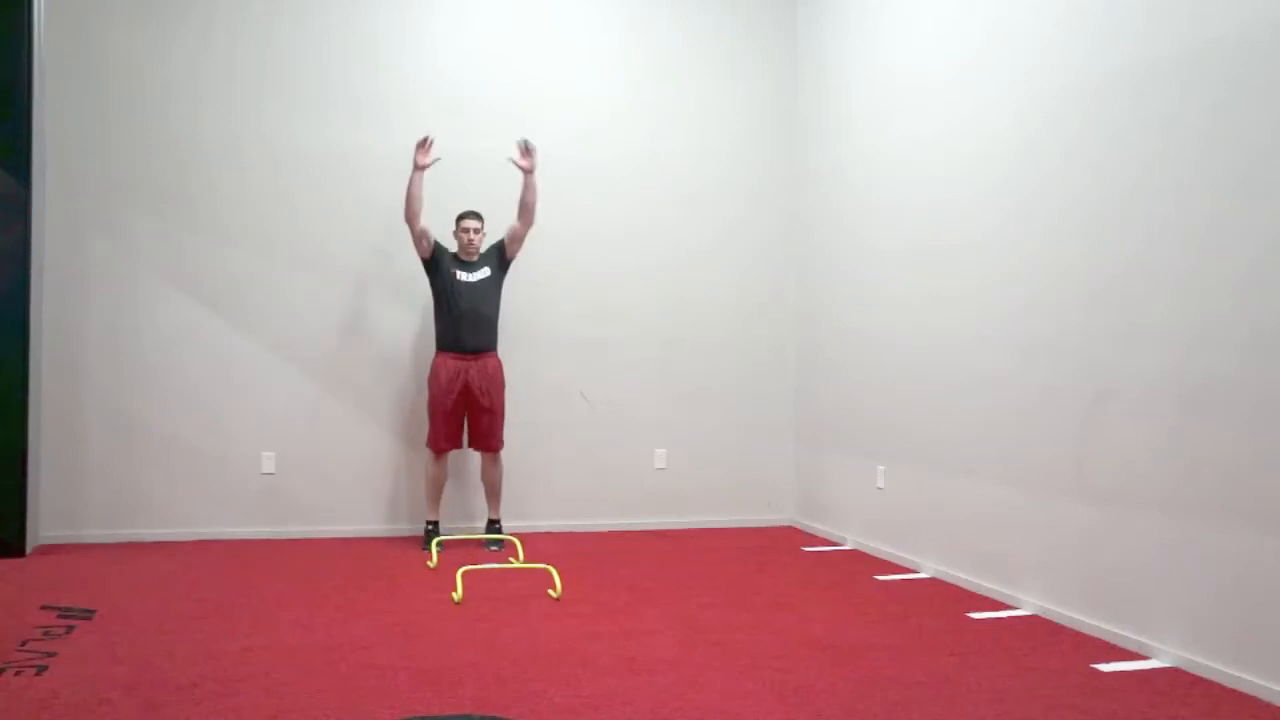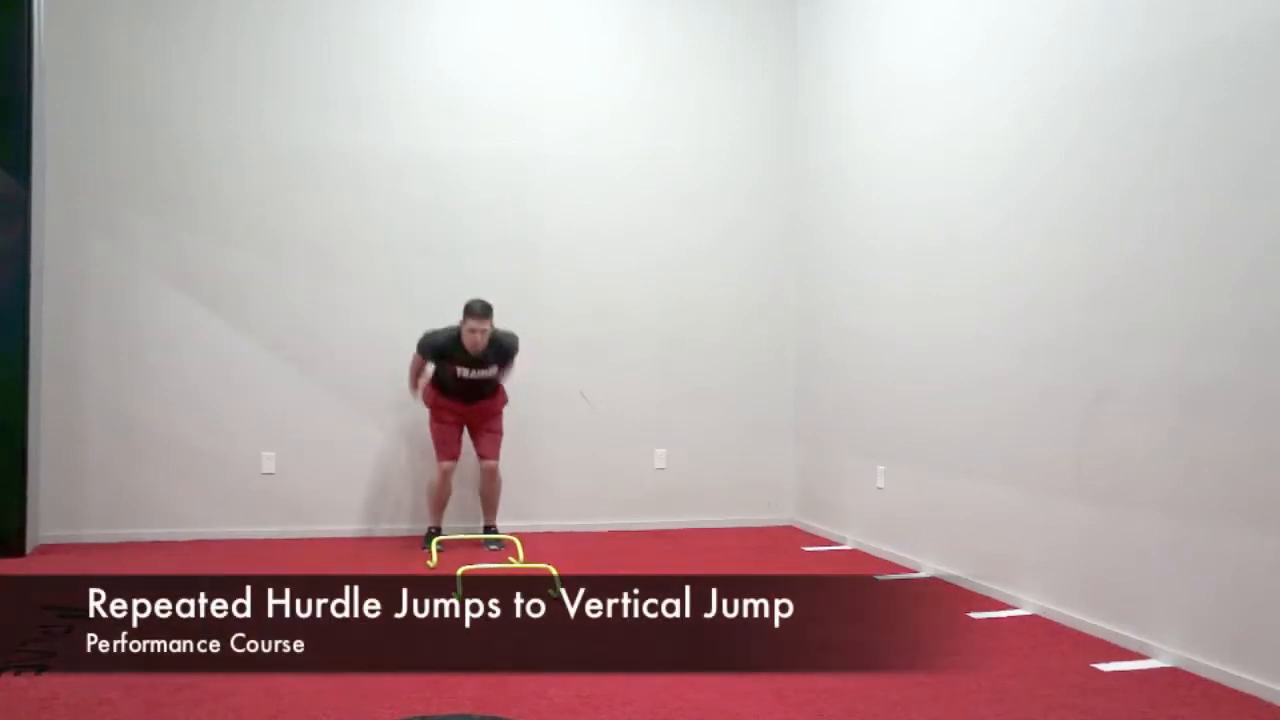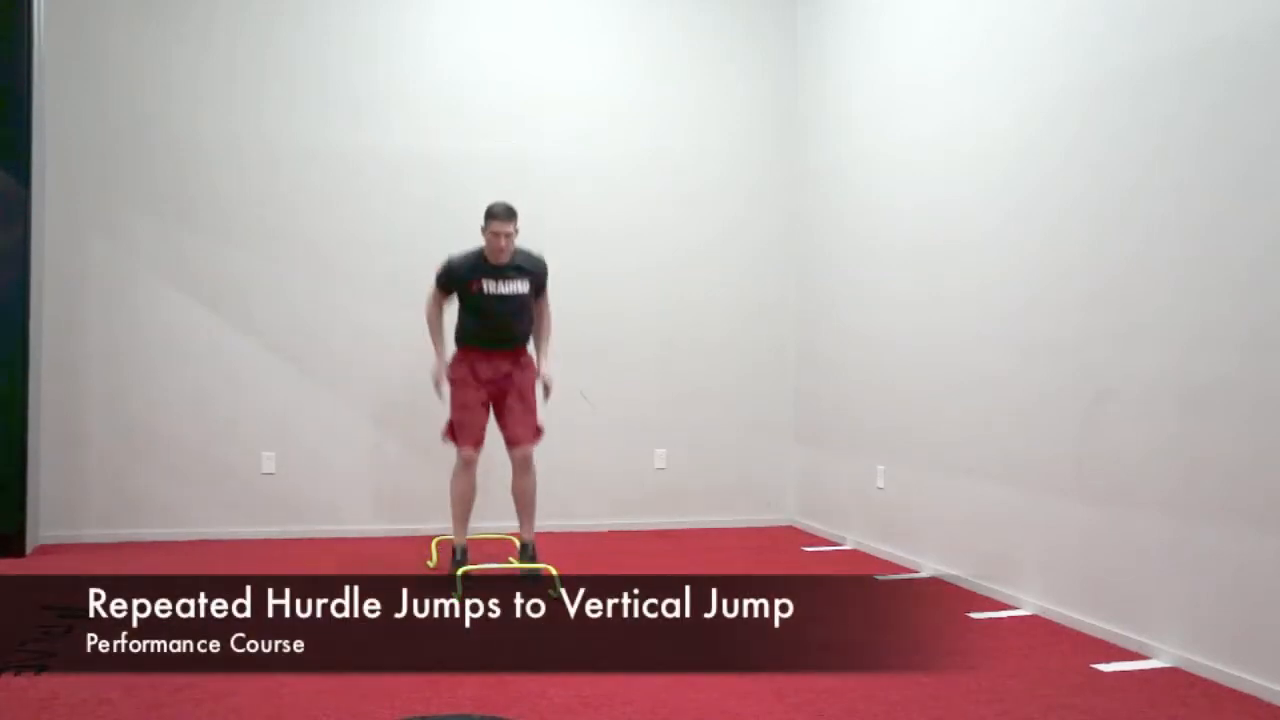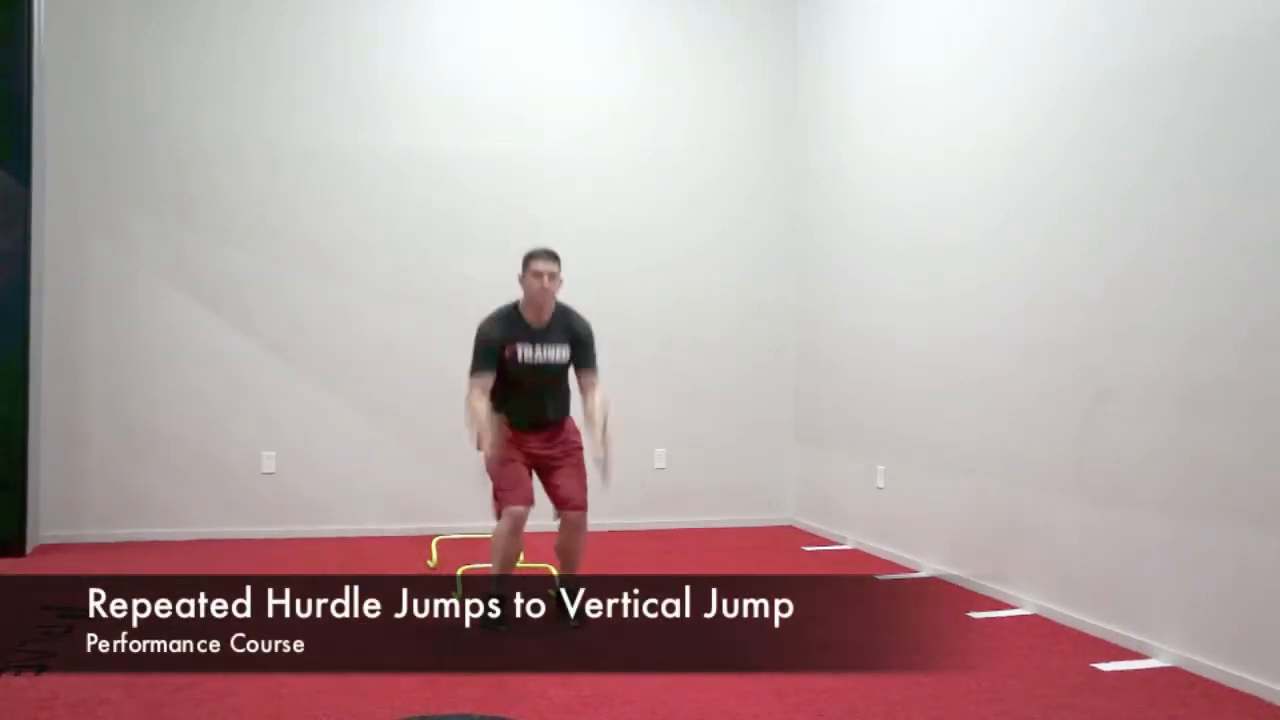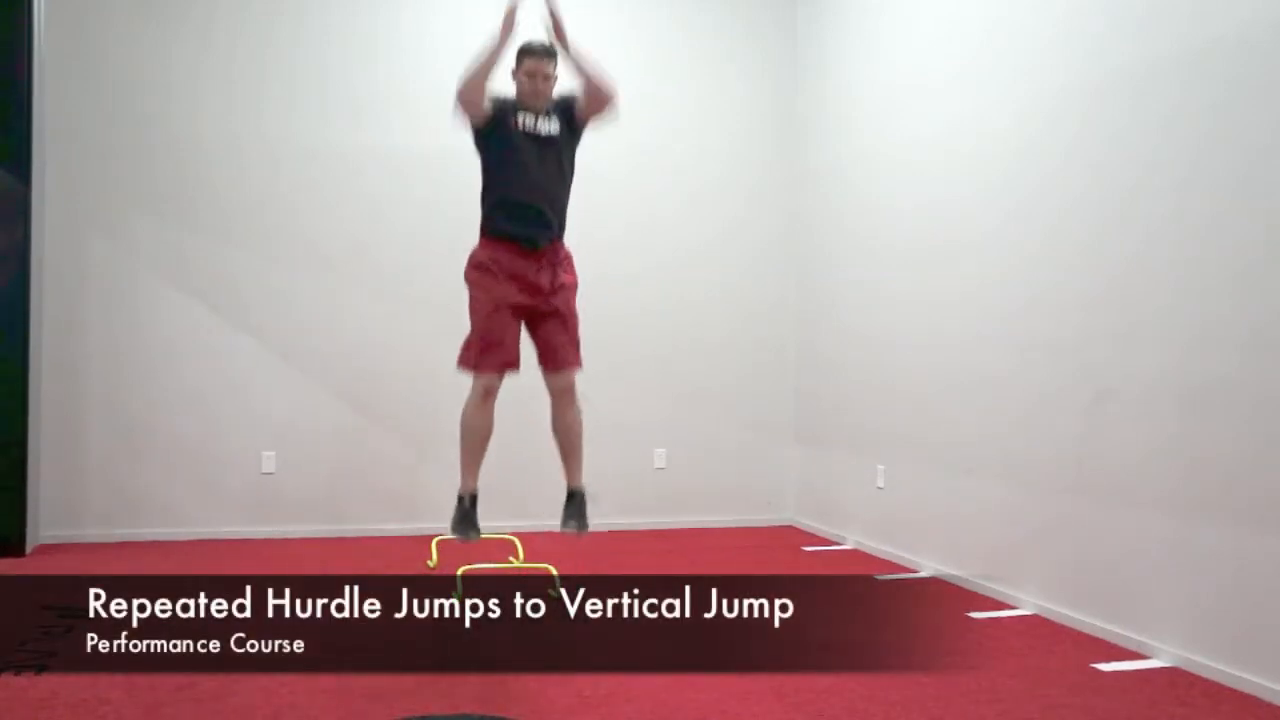
dt=0.7s
person 1, frame 1
left shoulder: (496, 260)
right shoulder: (439, 262)
left elbow: (524, 222)
right elbow: (414, 219)
left wrist: (528, 174)
right wrist: (419, 171)
left hip: (487, 367)
right hip: (447, 367)
left knee: (491, 450)
right knee: (439, 450)
left ankle: (494, 523)
right ankle: (431, 524)
person 1, frame 2
left shoulder: (505, 342)
right shoulder: (438, 340)
right elbow: (418, 360)
left wrist: (498, 378)
right wrist: (417, 386)
left hip: (486, 404)
right hip: (445, 403)
left knee: (490, 466)
right knee: (445, 466)
left ankle: (490, 528)
right ankle: (434, 528)
person 1, frame 3
left shoulder: (534, 266)
right shoulder: (461, 267)
left elbow: (541, 309)
right elbow: (436, 303)
left wrist: (543, 361)
right wrist: (439, 357)
left hip: (516, 366)
right hip: (470, 367)
left knee: (523, 456)
right knee: (466, 457)
left ankle: (527, 545)
right ankle: (460, 550)
person 1, frame 4
left shoulder: (575, 326)
right shoulder: (496, 327)
left elbow: (591, 387)
right elbow: (478, 391)
left wrist: (597, 435)
right wrist: (484, 436)
left hip: (556, 433)
right hip: (507, 436)
left knee: (575, 514)
right knee: (514, 514)
left ankle: (569, 596)
right ankle: (497, 599)
person 1, frame 5
left shoulder: (566, 114)
right shoulder: (495, 114)
left elbow: (605, 99)
right elbow: (465, 98)
left hip: (552, 265)
right hip: (498, 264)
left knee: (563, 385)
right knee: (486, 384)
left ankle: (575, 493)
right ankle: (466, 499)
